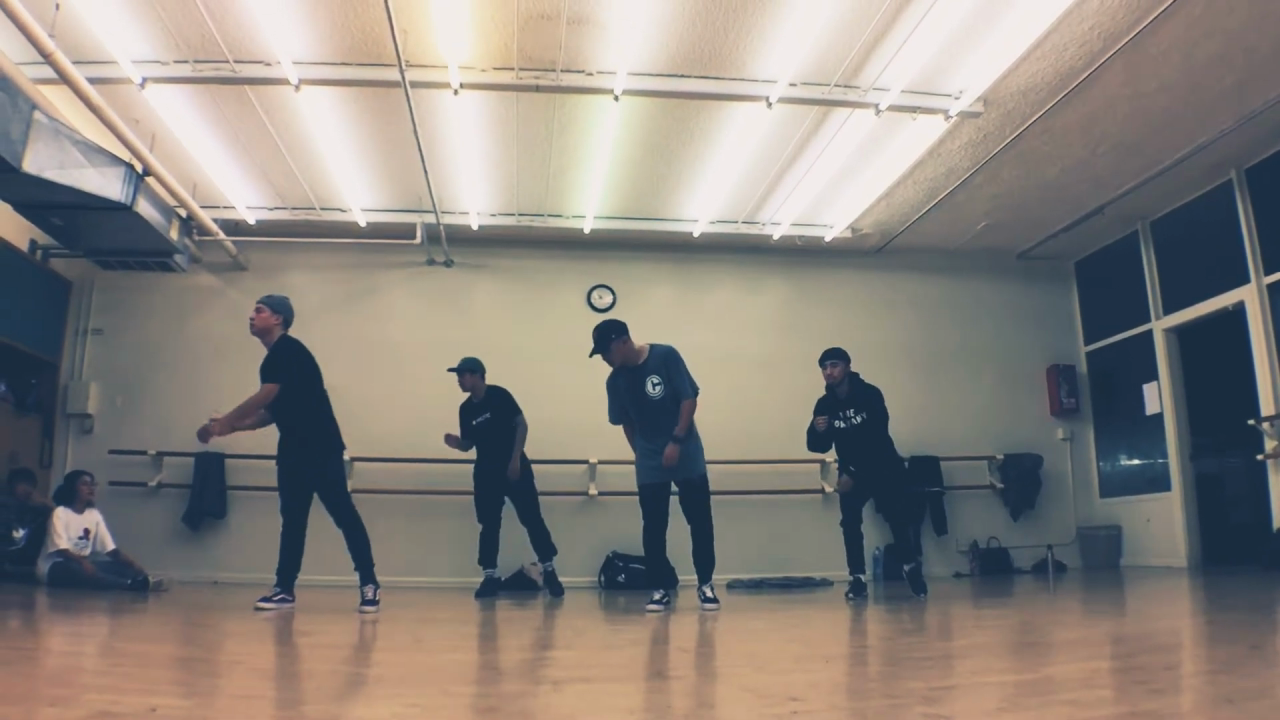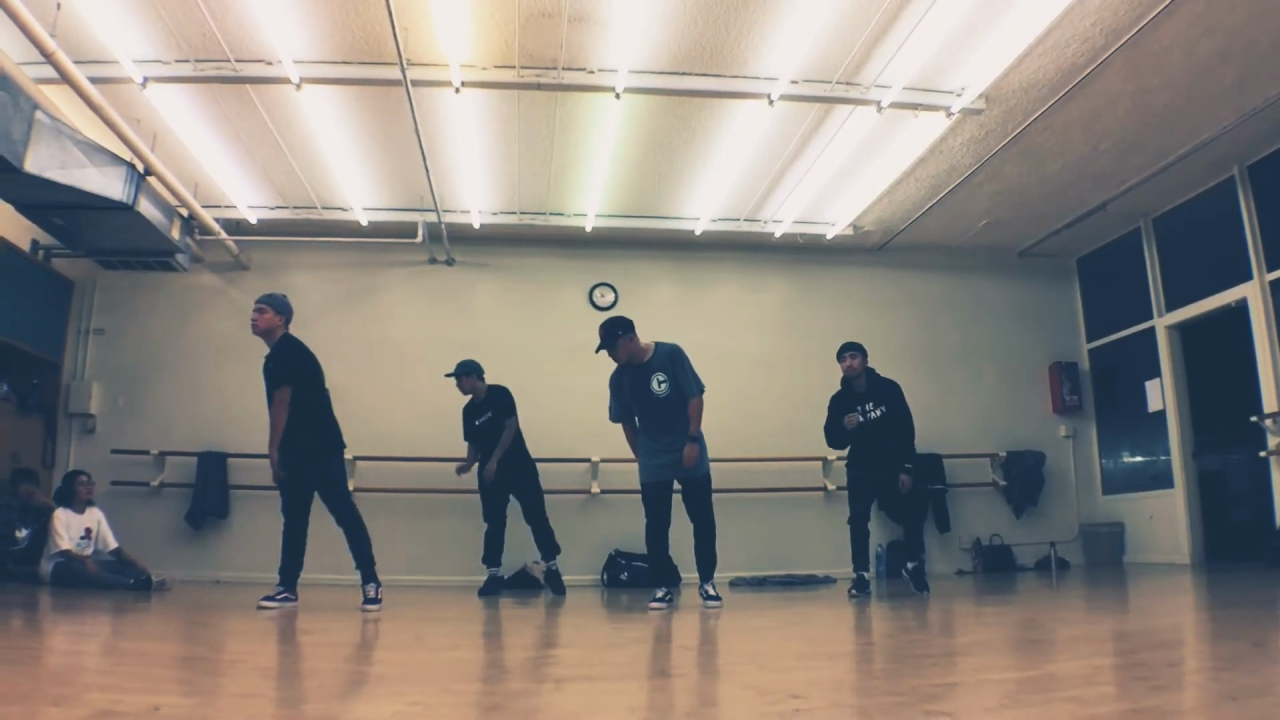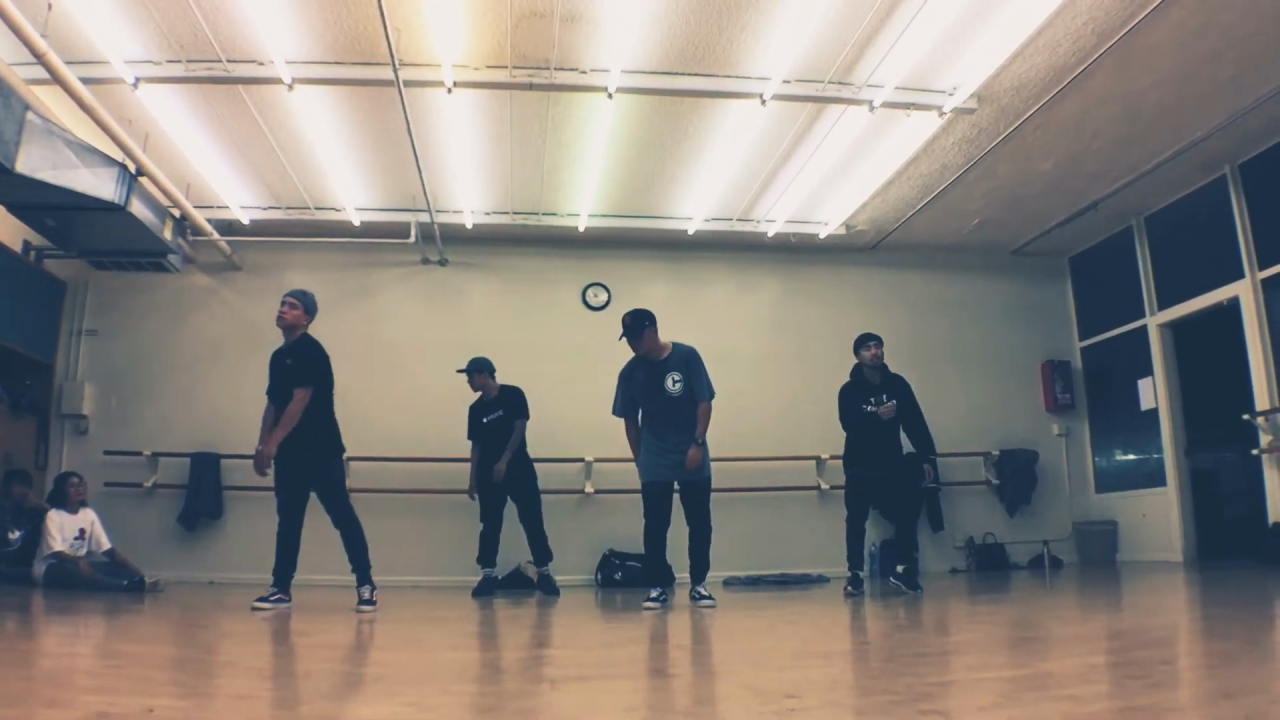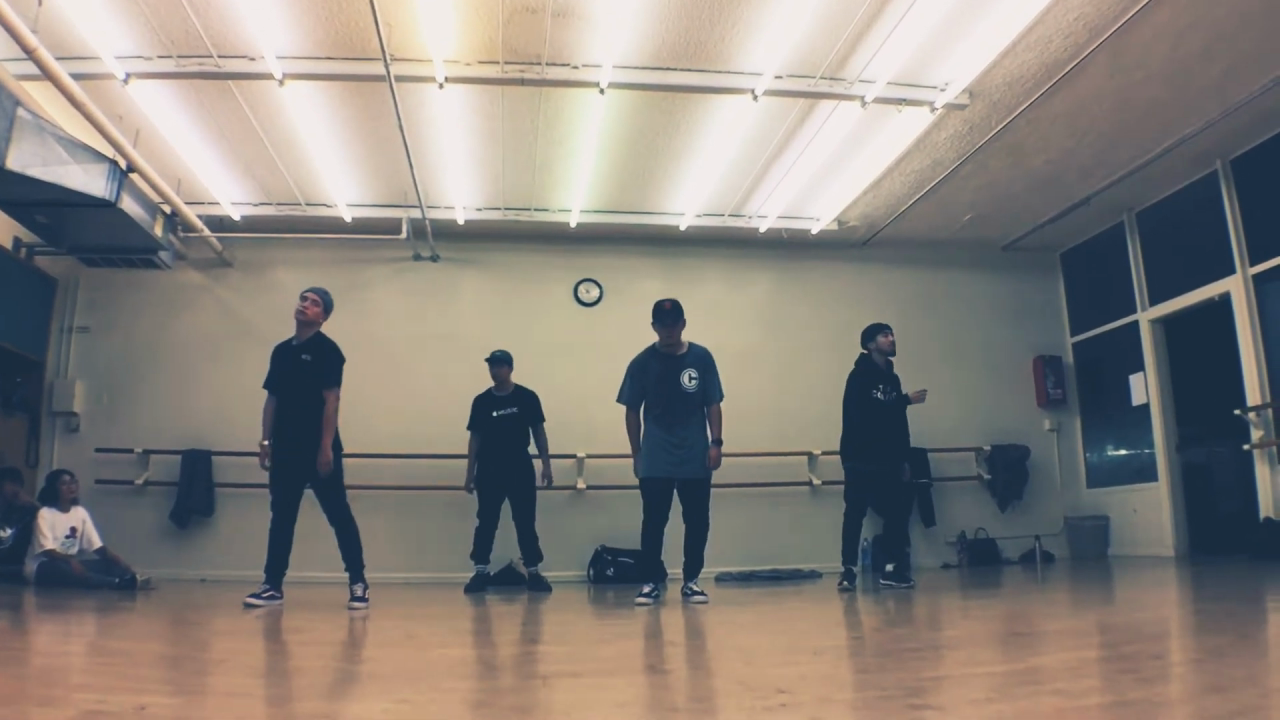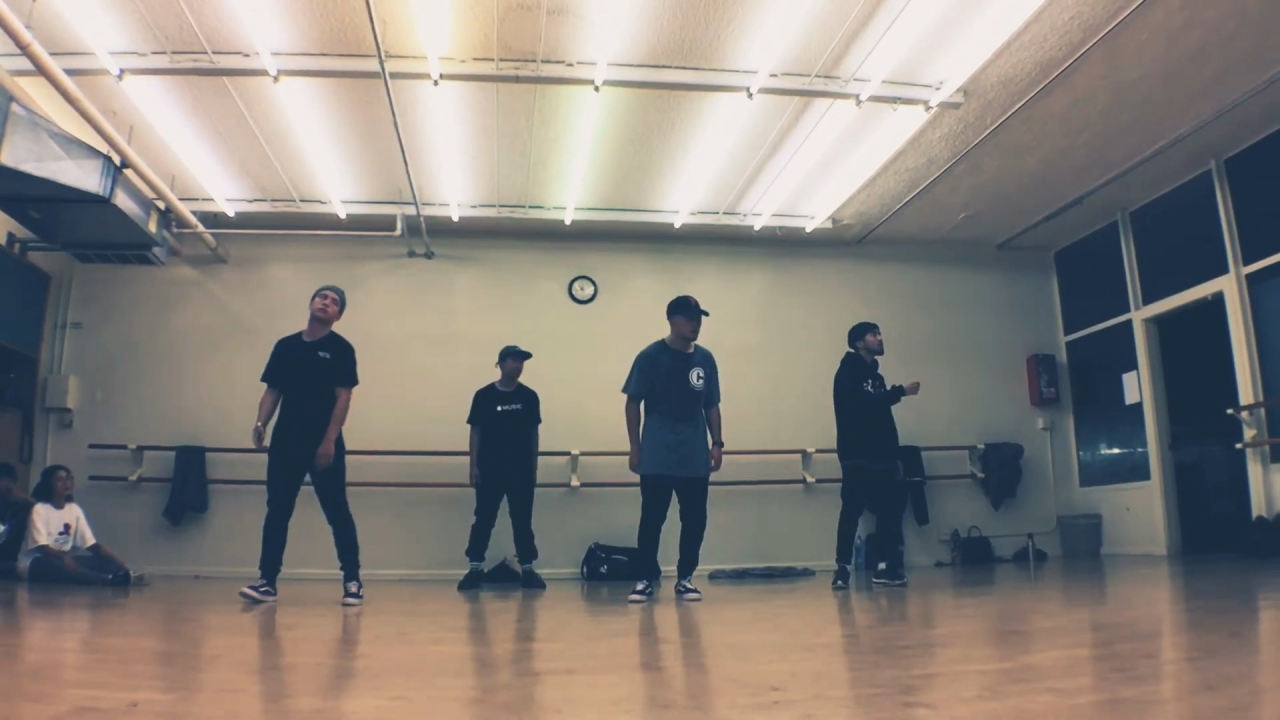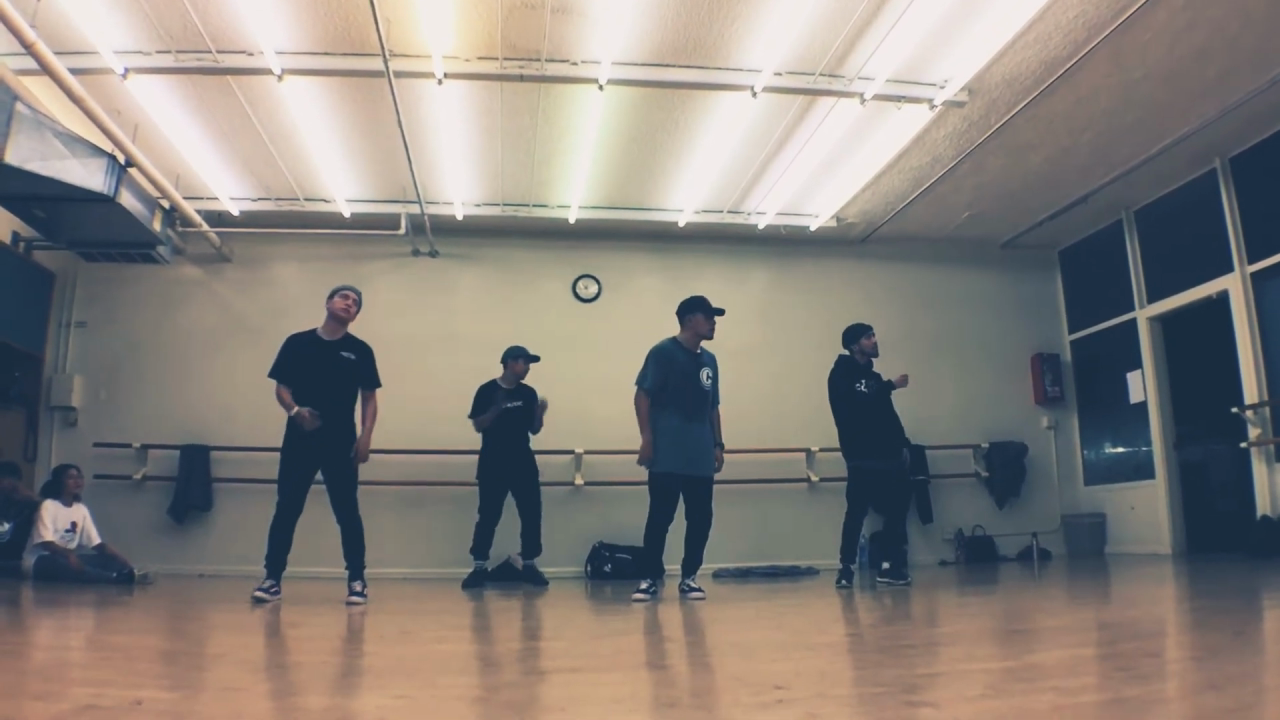
dt=0.5s
person 1, frame 1
left shoulder: (289, 350)
right shoulder: (274, 357)
left elbow: (262, 399)
right elbow: (271, 411)
left wrist: (221, 425)
right wrist: (234, 426)
left hip: (322, 447)
right hip: (293, 450)
left knee: (343, 513)
right knee: (293, 519)
left ankle: (369, 584)
right ankle: (284, 589)
person 1, frame 2
left shoulder: (288, 351)
right shoulder: (276, 357)
left elbow: (282, 405)
left wrist: (273, 452)
right wrist: (279, 453)
left hip: (321, 447)
right hip: (295, 450)
left knee: (344, 512)
right knee: (294, 518)
left ankle: (371, 583)
right ankle: (287, 588)
person 1, frame 3
left shoulder: (310, 351)
right shoulder: (278, 356)
left elbow: (300, 401)
right elbow: (273, 404)
left wrist: (274, 443)
right wrist: (262, 445)
left hip: (321, 449)
right hip: (289, 451)
left knee: (342, 516)
right knee: (288, 520)
left ankle: (366, 585)
right ankle: (281, 588)
person 1, frame 4
left shoulder: (327, 349)
right shoulder: (280, 351)
left elbow: (331, 400)
right elbow: (272, 400)
left wrist: (326, 447)
right wrist: (266, 442)
left hip: (319, 449)
right hip: (285, 449)
left knee: (339, 514)
right knee: (281, 517)
left ankle: (358, 583)
right ankle: (273, 585)
person 1, frame 5
left shoulder: (341, 349)
right shoulder: (284, 346)
left elbow: (343, 399)
right elbow: (272, 390)
left wrist: (329, 440)
right wrist: (260, 422)
left hip: (324, 445)
right hip: (285, 443)
left knee: (338, 513)
right knee: (277, 511)
left ankle: (352, 581)
right ankle: (267, 581)
person 1, frame 6
left shoulder: (360, 350)
right shoulder: (297, 343)
left elbow: (369, 398)
right elbow: (282, 386)
left wrist: (366, 435)
right wrist: (295, 411)
left hip: (341, 444)
right hip: (299, 441)
left knee: (347, 512)
right knee: (286, 510)
left ankle: (357, 580)
right ankle: (272, 579)
person 2, frame 1
left shoulder: (666, 356)
right shoulder: (615, 381)
left elbow: (689, 399)
left wrist: (676, 441)
left hip: (686, 454)
right hip: (650, 462)
left knee: (700, 521)
right knee: (653, 527)
left ankle: (705, 584)
right ankle: (661, 588)
person 2, frame 2
left shoulder: (671, 355)
right shoulder: (619, 378)
left elbow: (695, 397)
left wrist: (692, 440)
right wrist: (641, 456)
left hip: (689, 453)
right hip: (653, 461)
left knee: (703, 520)
right knee: (656, 525)
left ankle: (707, 582)
right ankle: (663, 586)
person 2, frame 3
left shoulder: (687, 357)
right shoulder: (630, 372)
left elbow: (704, 403)
right elbow: (630, 420)
left wrist: (698, 444)
right wrist: (638, 458)
left hip: (691, 458)
right hip: (654, 461)
left knee: (700, 523)
right knee: (655, 525)
left ankle: (698, 584)
right ankle: (657, 586)
person 2, frame 4
left shoulder: (702, 358)
right shoulder: (642, 363)
left elbow: (713, 404)
right elbow: (632, 411)
left wrist: (716, 443)
right wrist: (636, 454)
left hip: (696, 458)
right hip: (656, 459)
left knee: (698, 521)
right knee: (653, 521)
left ankle: (691, 581)
right ankle: (651, 582)
person 2, frame 5
left shoulder: (705, 359)
right shoulder: (650, 356)
left elbow: (712, 406)
right elbow: (632, 403)
left wrist: (717, 443)
right wrist: (635, 447)
left hip: (695, 457)
right hip: (657, 457)
left knee: (695, 519)
right knee: (652, 518)
left ankle: (685, 578)
right ankle: (646, 578)
person 2, frame 6
left shoulder: (709, 359)
right shoulder: (663, 352)
right elbow: (643, 396)
left wrist: (718, 445)
right wrist: (647, 438)
left hip: (700, 456)
right hip: (667, 455)
left knee: (701, 518)
right knee: (660, 516)
left ankle: (689, 577)
right ankle: (650, 578)
person 3, frame 1
left shoulder: (870, 394)
right shoulder: (824, 405)
left elbow: (878, 438)
right elbow: (819, 447)
left wrist: (853, 473)
right wrist: (818, 431)
left hip: (884, 468)
right hip: (850, 472)
left knee: (897, 518)
right knee: (850, 523)
left ankle: (911, 568)
right ankle: (858, 579)
person 3, frame 2
left shoulder: (889, 389)
right shoulder: (839, 400)
left elbow: (906, 429)
right elbow: (835, 442)
left wrist: (906, 468)
right wrist: (843, 428)
left hip: (894, 466)
right hip: (860, 471)
left knee: (912, 515)
right knee: (858, 520)
left ankle: (914, 566)
right ankle: (861, 576)
person 3, frame 3
left shoulder: (898, 384)
right shoulder: (850, 390)
left elbow: (915, 422)
right elbow: (850, 427)
left wrist: (928, 457)
right wrist: (876, 417)
left hip: (893, 463)
right hip: (860, 466)
left knee: (908, 513)
right knee: (856, 519)
left ankle: (902, 570)
right ankle: (855, 574)
person 3, frame 4
left shoulder: (892, 378)
right shoulder: (860, 376)
left elbow: (899, 420)
right elbow: (867, 413)
left wrist: (903, 458)
right wrist: (906, 401)
left hip: (887, 459)
right hip: (859, 458)
left knee: (898, 512)
right knee: (855, 513)
left ankle: (892, 568)
right ankle: (849, 570)
person 3, frame 5
left shoulder: (876, 376)
right shoulder: (848, 372)
right elbow: (864, 405)
left wrist: (894, 455)
right wrist: (901, 392)
left hip: (881, 456)
right hip: (857, 456)
left knee: (891, 510)
right knee: (851, 511)
left ankle: (885, 566)
right ankle: (843, 568)
person 3, frame 6
left shoulder: (875, 377)
right shoulder: (841, 374)
left elbow: (889, 414)
right elbow: (855, 406)
left wrist: (902, 444)
right wrist: (890, 386)
left hip: (888, 455)
right hip: (862, 457)
left knee: (897, 509)
right knee: (857, 511)
left ankle: (889, 566)
right ankle: (847, 567)
person 4, frame 1
left shoulder: (499, 395)
right shoulder: (465, 409)
left elbow: (521, 425)
right elbow: (468, 443)
left wrist: (516, 459)
right wrist: (456, 443)
left hip: (515, 468)
right hip: (486, 472)
left knee: (532, 519)
right knee: (489, 524)
left ankle: (548, 570)
right ankle: (490, 576)
person 4, frame 2
left shoulder: (500, 394)
right shoulder: (469, 410)
left elbow: (510, 428)
right elbow: (474, 444)
left wrist: (494, 460)
right wrist: (468, 464)
left hip: (520, 466)
right hip: (489, 472)
left knee: (537, 518)
right knee: (494, 523)
left ankle: (551, 568)
right ankle: (494, 575)
person 4, frame 3
left shoulder: (513, 395)
right shoulder: (476, 409)
left elbow: (519, 429)
right elbow: (476, 445)
left wrist: (504, 461)
right wrist: (473, 479)
left hip: (519, 468)
right hip: (489, 473)
left knee: (533, 521)
right knee: (490, 525)
left ankle: (544, 573)
right ankle: (488, 575)
person 4, frame 4
left shoulder: (527, 398)
right shoulder: (481, 401)
left elbow: (538, 432)
right elbow: (475, 437)
left wrist: (546, 465)
right wrist: (470, 472)
left hip: (520, 469)
right hip: (489, 471)
left knee: (525, 523)
right knee: (486, 522)
left ankle: (533, 572)
right ankle: (481, 572)
person 4, frame 5
left shoulder: (529, 397)
right shoulder: (483, 395)
left elbow: (533, 433)
right elbow: (475, 432)
left wrist: (534, 466)
right wrist: (473, 466)
left hip: (521, 468)
right hip: (490, 467)
left knee: (522, 520)
right knee: (484, 518)
left ankle: (527, 569)
right ankle: (475, 569)
person 4, frame 6
left shoulder: (528, 394)
right shoulder: (487, 391)
left elbow: (534, 429)
right elbow: (478, 425)
left wrist: (539, 414)
right wrist: (497, 409)
left hip: (523, 464)
right hip: (493, 464)
left knee: (532, 514)
right knee: (488, 516)
left ankle: (529, 565)
right ankle: (479, 567)
